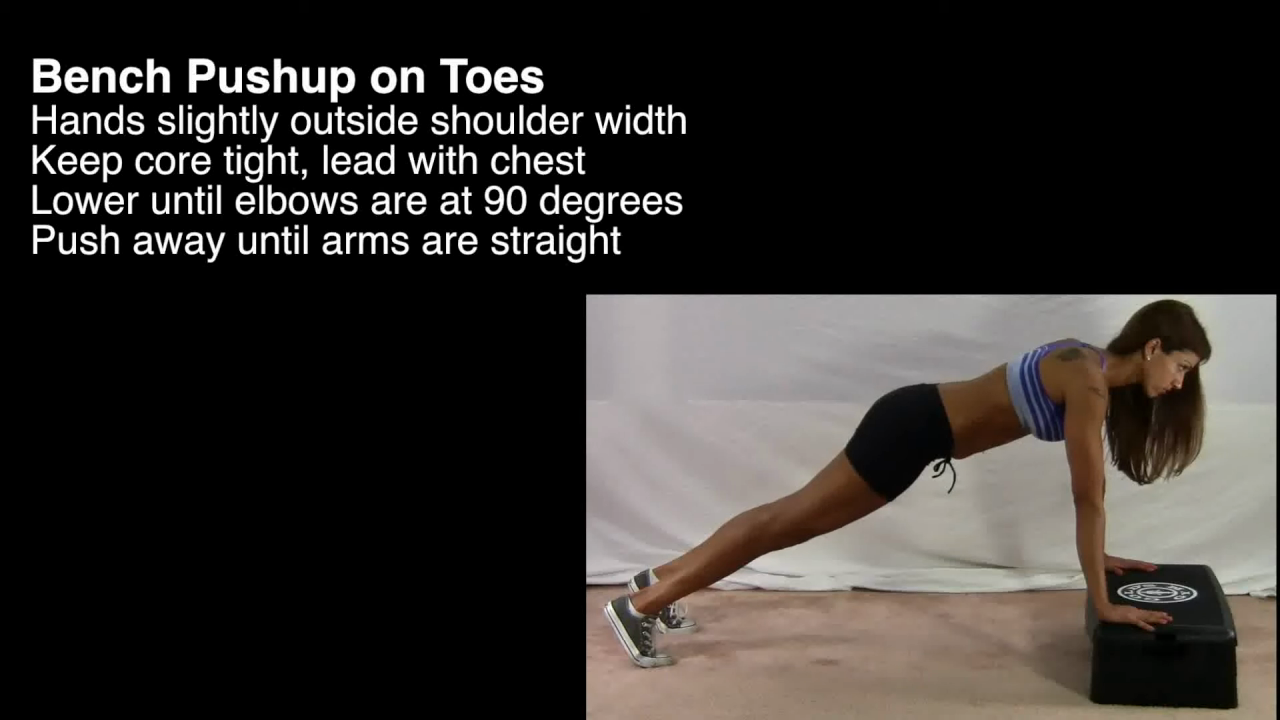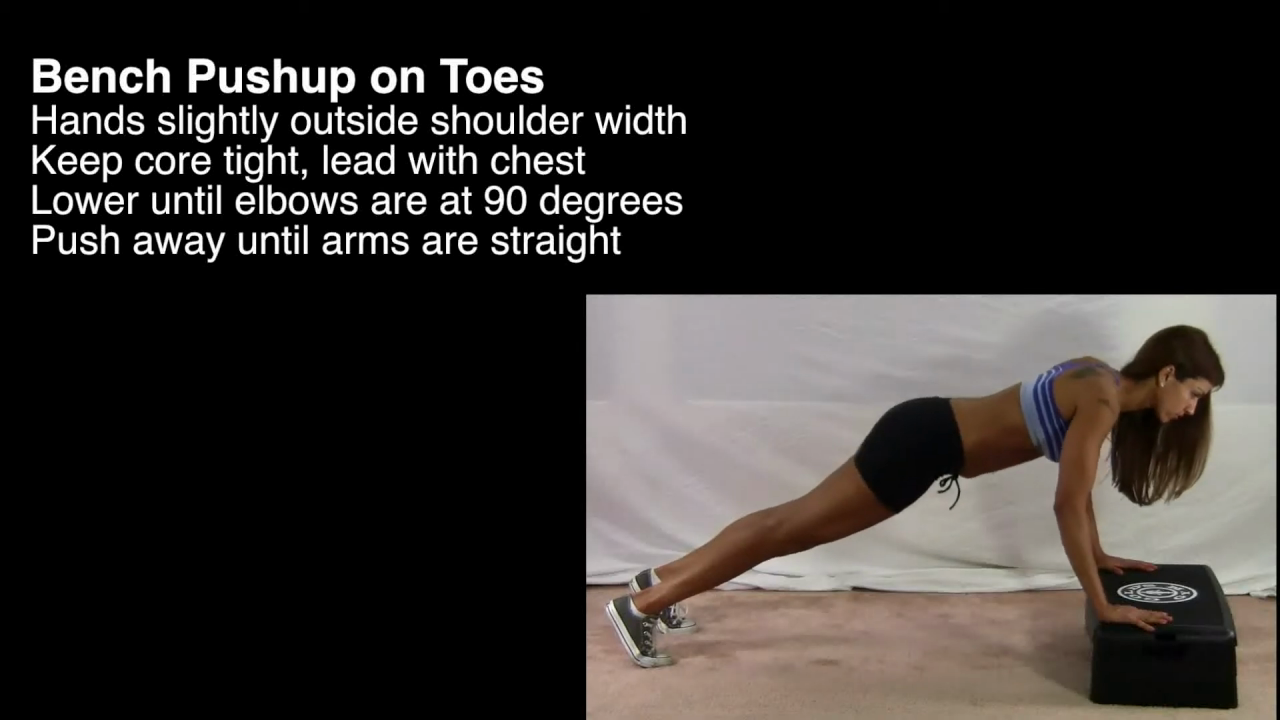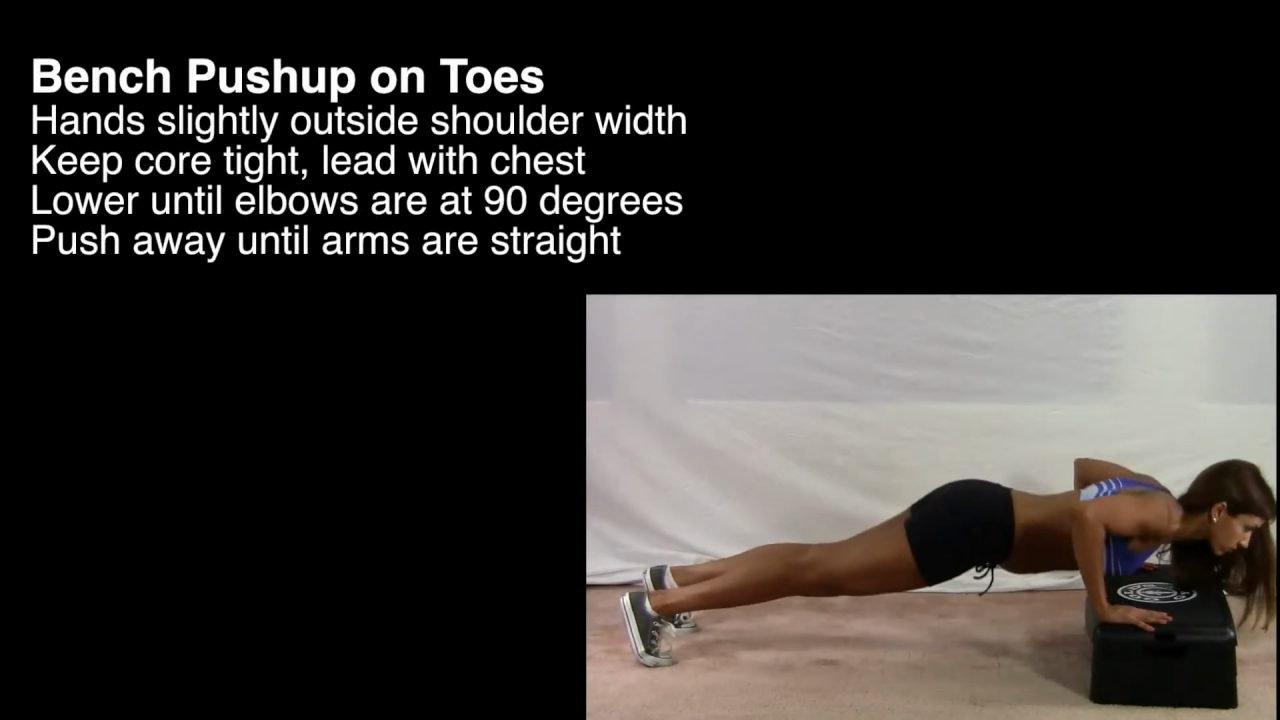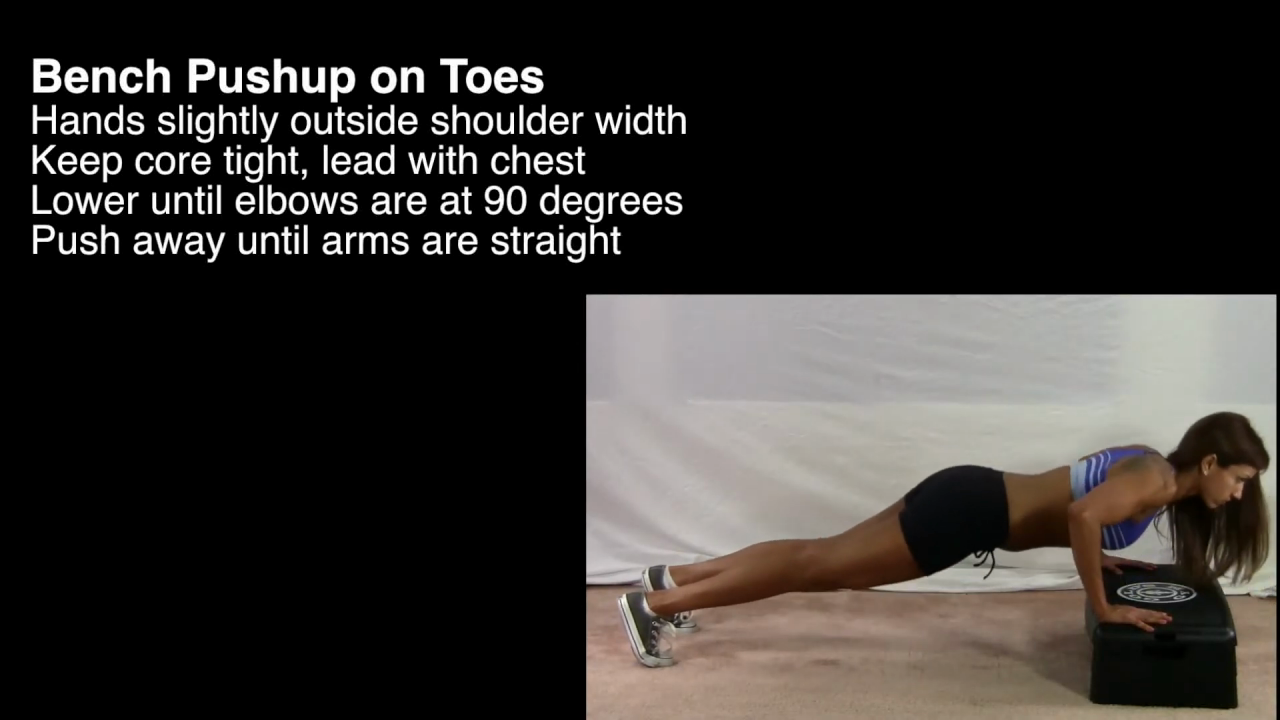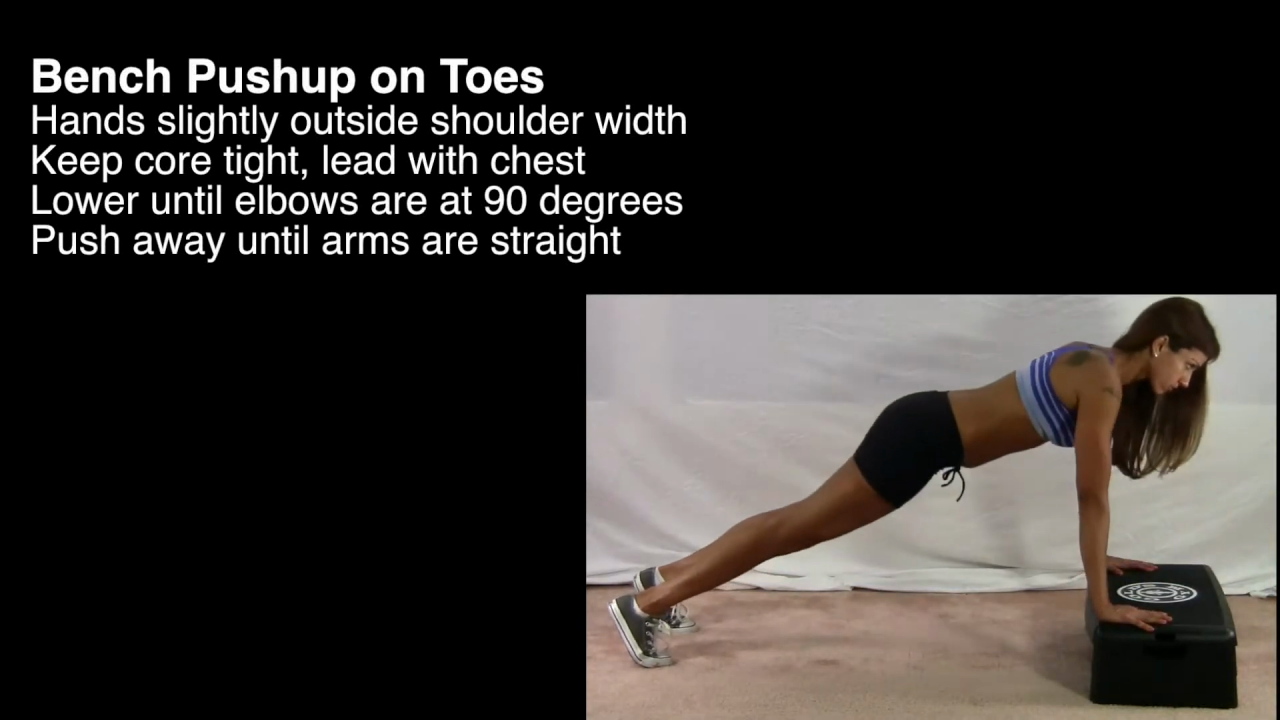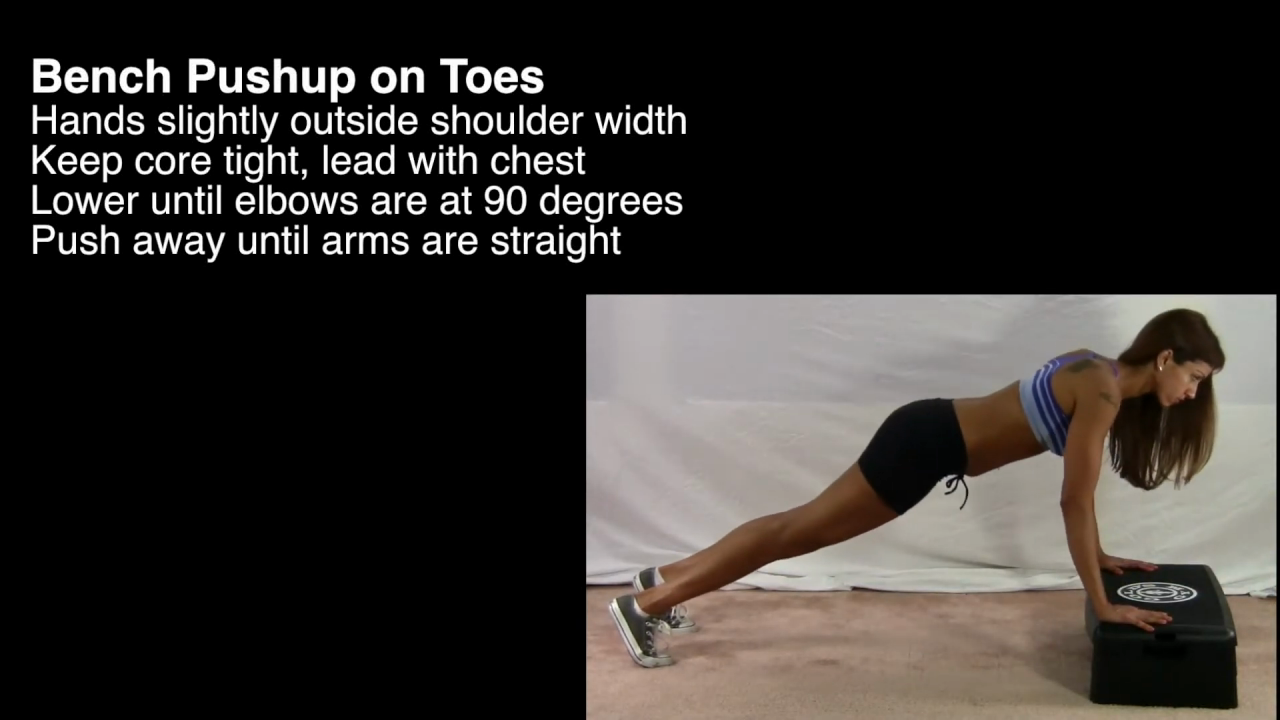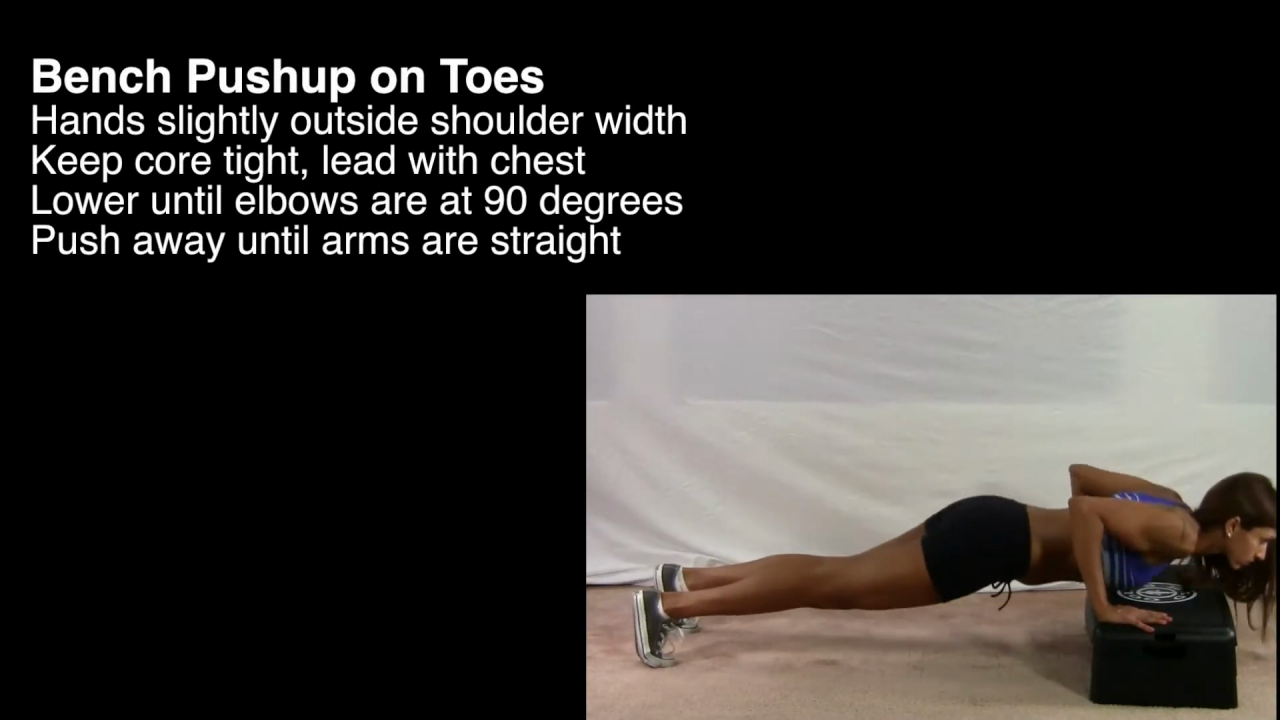
dt=0.7s
person 1, frame 1
left shoulder: (1096, 367)
right shoulder: (1090, 383)
left elbow: (1086, 490)
right elbow: (1089, 497)
left wrist: (1100, 558)
right wrist: (1104, 604)
left hip: (920, 418)
right hip: (914, 429)
left knee: (790, 515)
right knee: (788, 521)
left ankle: (659, 580)
right ankle: (641, 604)
person 1, frame 2
left shoulder: (1106, 383)
right shoulder: (1103, 399)
left elbow: (1073, 481)
right elbow: (1067, 504)
left wrist: (1098, 555)
right wrist: (1102, 605)
left hip: (928, 432)
right hip: (923, 442)
left knee: (795, 522)
right knee: (792, 530)
left ankle: (659, 580)
right ankle: (642, 603)
person 1, frame 3
left shoulder: (1157, 496)
right shoulder: (1159, 516)
left elbow: (1082, 466)
right elbow: (1086, 518)
left wrist: (1111, 562)
right wrist: (1103, 607)
left hip: (977, 510)
right hip: (975, 526)
left knee: (822, 563)
right knee: (821, 570)
left ankle: (673, 578)
right ankle: (656, 603)
person 1, frame 4
left shoulder: (1152, 462)
right shoulder: (1157, 482)
right elbow: (1081, 518)
left wrist: (1102, 558)
right wrist: (1104, 609)
left hip: (968, 495)
right hip: (967, 513)
left knee: (820, 553)
right knee: (817, 567)
left ankle: (673, 578)
right ankle: (653, 604)
person 1, frame 5
left shoulder: (1101, 365)
right shoulder: (1104, 383)
left elbow: (1089, 488)
right elbow: (1093, 497)
left wrist: (1099, 557)
right wrist: (1102, 603)
left hip: (929, 424)
right hip: (925, 436)
left knee: (796, 521)
right knee: (795, 528)
left ankle: (662, 580)
right ankle: (645, 604)
person 1, frame 6
left shoulder: (1107, 376)
right shoulder: (1103, 393)
left elbow: (1075, 486)
right elbow: (1074, 501)
left wrist: (1097, 556)
right wrist: (1102, 603)
left hip: (934, 432)
right hip: (927, 443)
left knee: (798, 526)
right knee: (795, 533)
left ankle: (662, 581)
right ankle: (645, 604)
person 1, frame 7
left shoulder: (1170, 503)
right shoulder: (1175, 532)
left elbow: (1079, 471)
right elbow: (1086, 511)
right wrist: (1103, 607)
left hip: (992, 525)
right hip: (989, 543)
left knee: (836, 572)
right knee: (831, 584)
left ankle: (683, 579)
right ankle: (666, 605)
